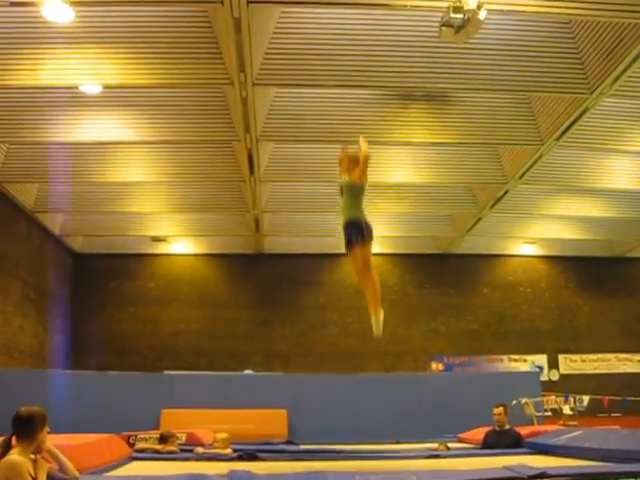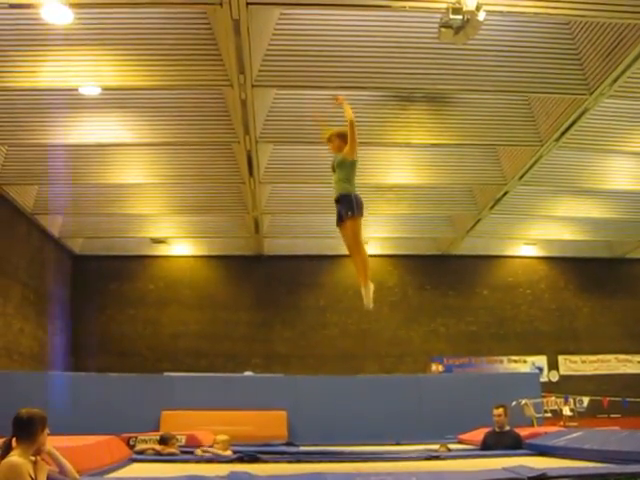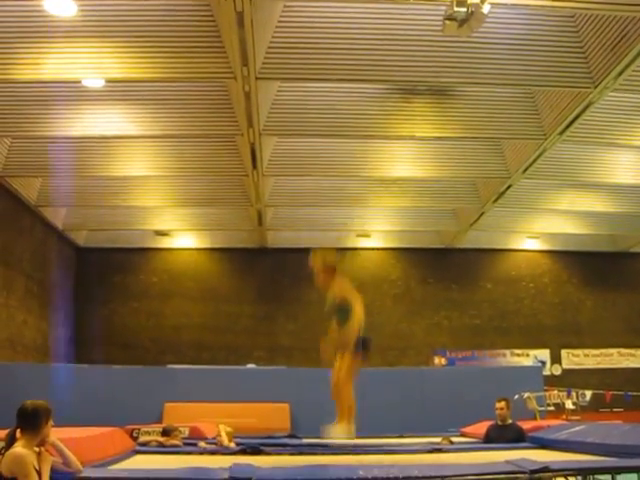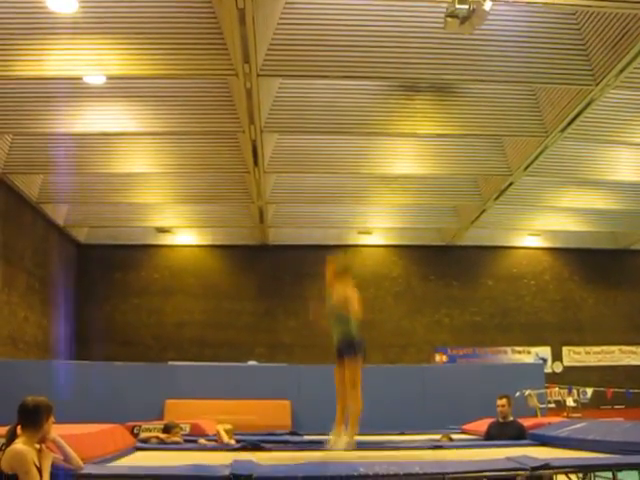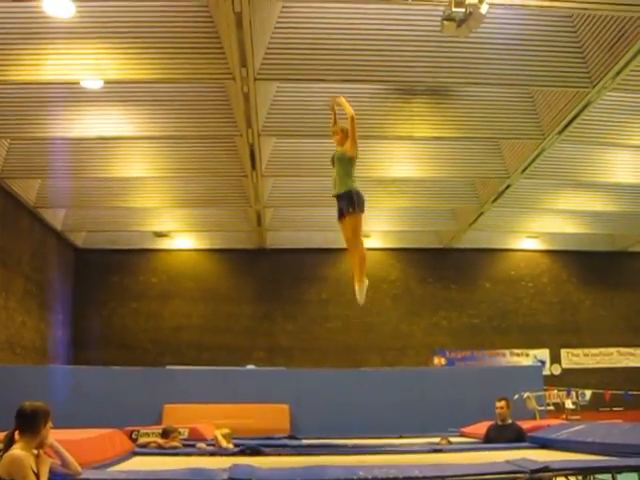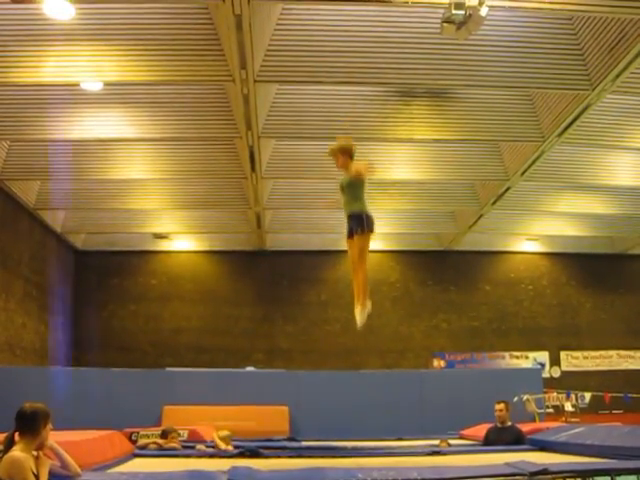
dt=0.4s
person 1, frame 1
left shoulder: (359, 176)
right shoulder: (347, 180)
left elbow: (365, 156)
right elbow: (344, 169)
left wrist: (363, 144)
right wrist: (344, 155)
left hip: (358, 225)
right hip: (350, 227)
left knee: (366, 270)
right knee: (361, 273)
left ankle: (377, 310)
right ankle: (373, 311)
person 1, frame 2
left shoulder: (350, 152)
right shoulder: (340, 157)
left elbow: (351, 123)
left wrist: (345, 105)
left hip: (351, 200)
right hip: (342, 203)
left knee: (356, 245)
right knee: (352, 248)
left ankle: (366, 284)
right ankle: (365, 285)
person 1, frame 3
left shoulder: (342, 287)
right shoulder: (330, 291)
left elbow: (358, 308)
left wrist: (352, 332)
right wrist: (329, 343)
left hip: (357, 341)
right hip: (347, 344)
left knee: (343, 382)
right knee: (336, 382)
left ankle: (346, 426)
right ankle: (342, 424)
person 1, frame 4
left shoulder: (347, 290)
right shoulder: (335, 292)
left elbow: (356, 308)
left hip: (352, 345)
right hip: (341, 345)
left knee: (352, 388)
right knee: (341, 392)
left ankle: (351, 433)
right ankle: (340, 432)
person 1, frame 5
left shoulder: (351, 147)
right shoulder: (339, 151)
left elbow: (352, 118)
right elbow: (334, 128)
left wrist: (343, 102)
right wrist: (333, 110)
left hip: (351, 196)
right hip: (342, 199)
left knee: (356, 241)
right knee: (351, 244)
left ankle: (361, 280)
right ankle: (358, 281)
person 1, frame 6
left shoulder: (357, 168)
right shoulder: (347, 175)
left elbow: (365, 170)
left wrist: (368, 168)
left hip: (361, 219)
right hip: (352, 221)
left knee: (360, 264)
right knee: (355, 266)
left ankle: (363, 303)
right ankle: (360, 304)
